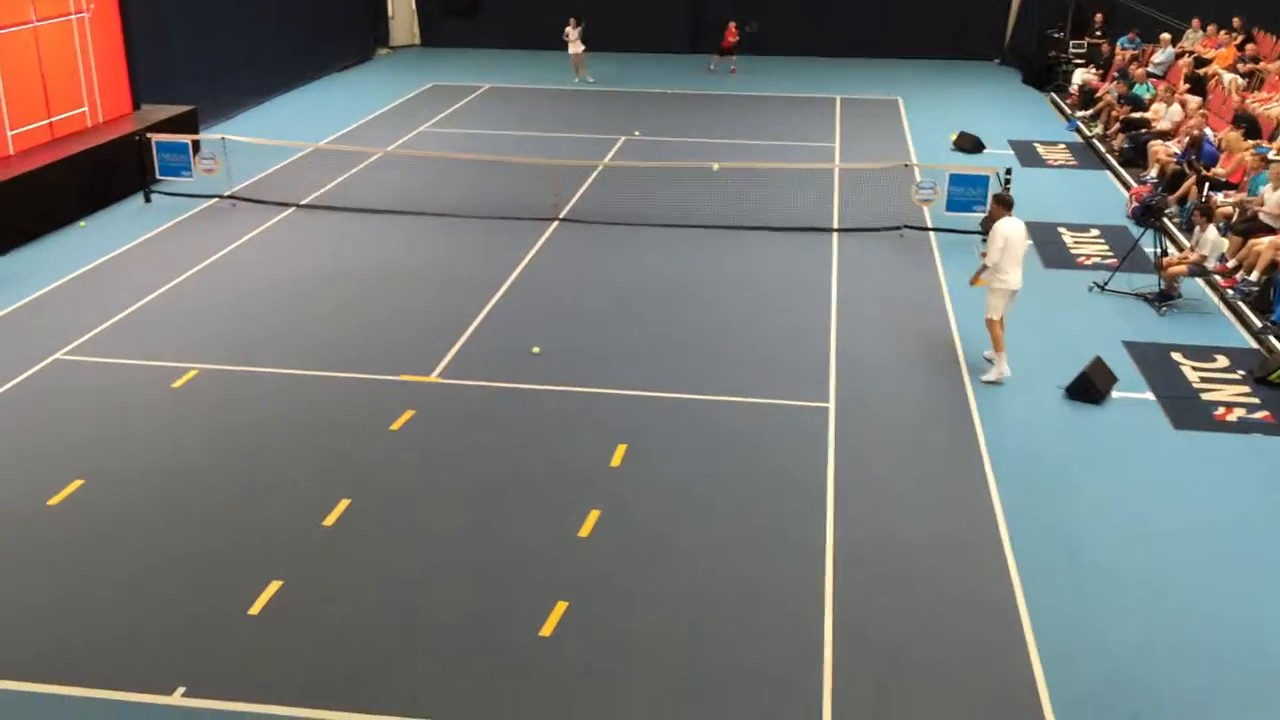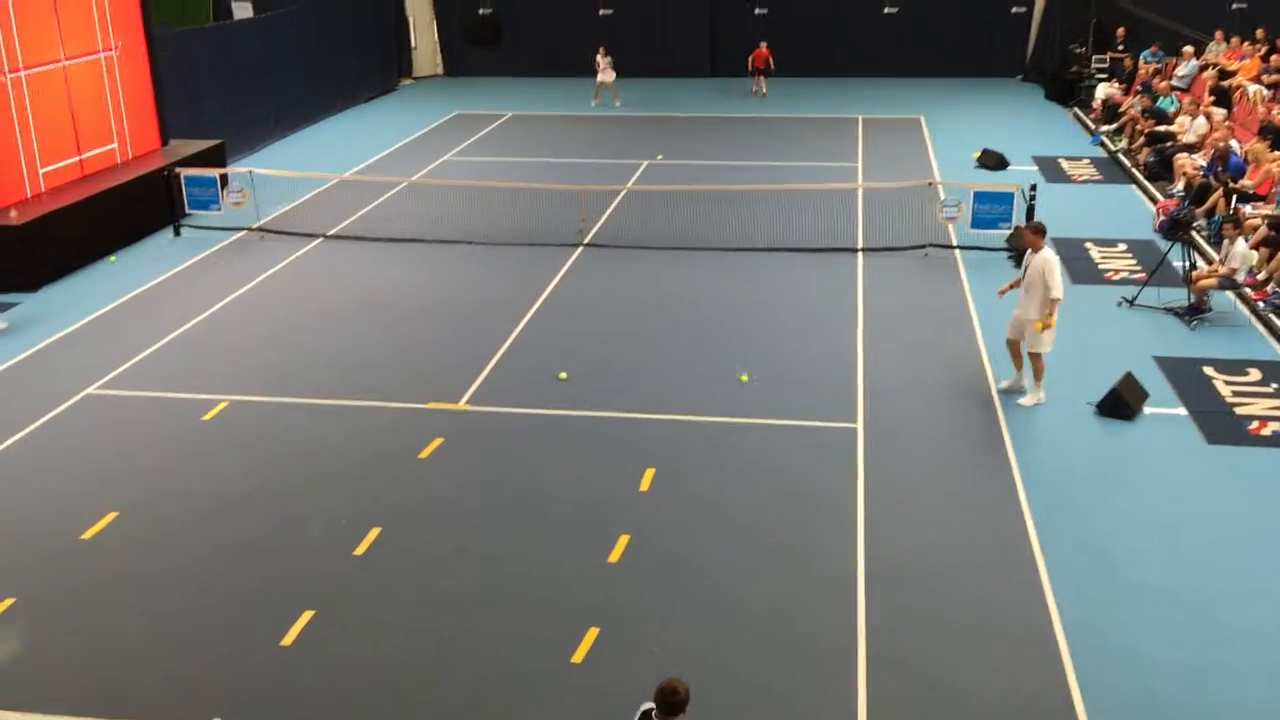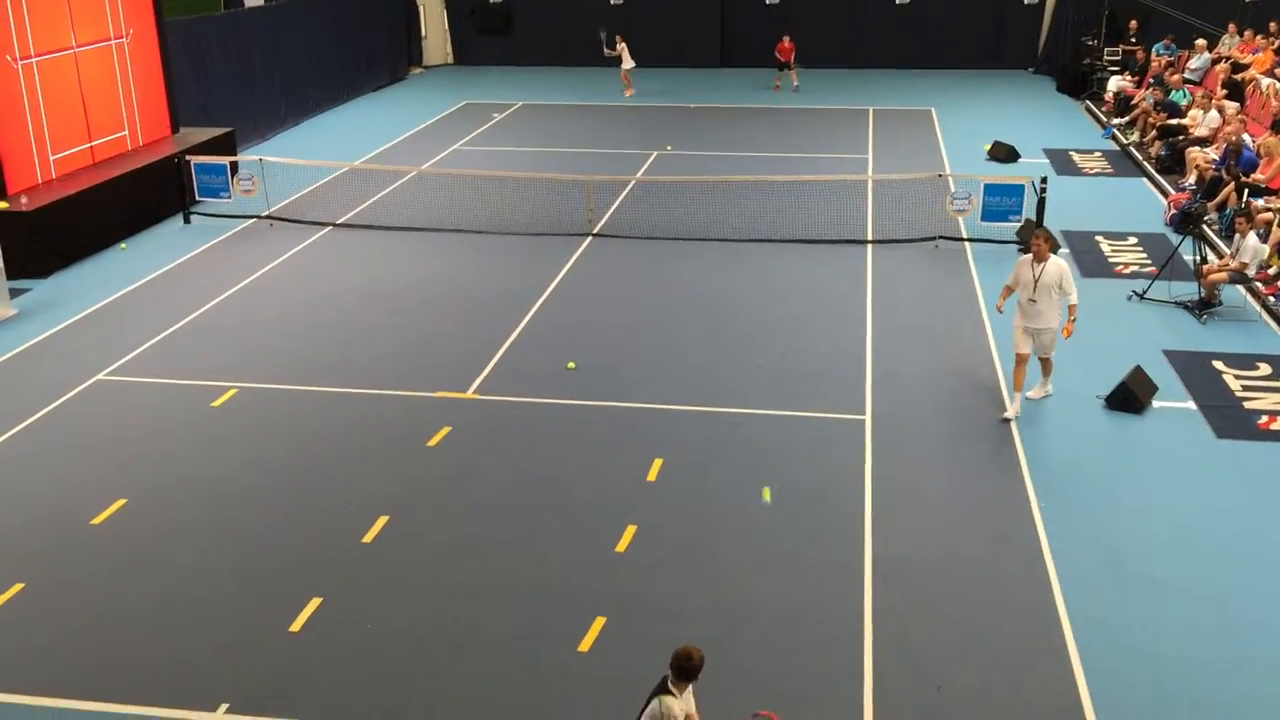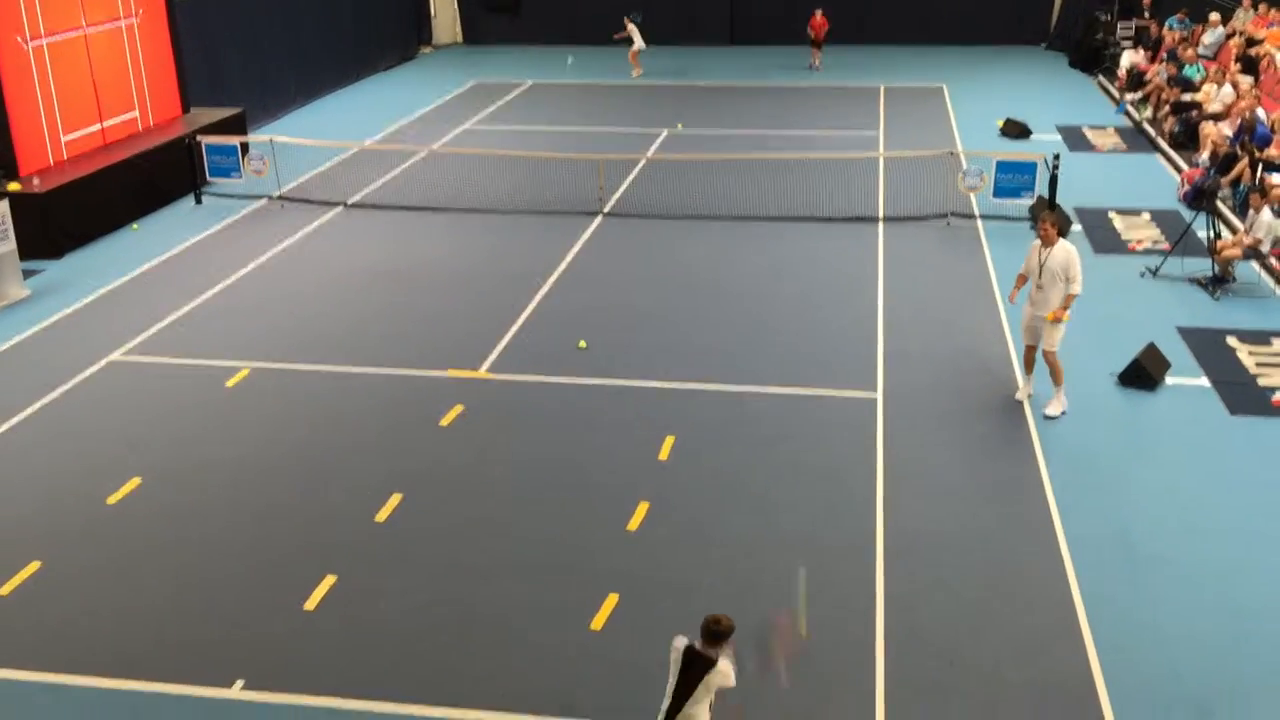
dt=0.5s
person 1, frame 1
left shoulder: (999, 227)
right shoulder: (1020, 224)
left elbow: (992, 258)
left wrist: (977, 274)
left hip: (1000, 282)
right hip: (1015, 281)
left knee: (993, 323)
right knee: (998, 318)
left ankle: (1002, 367)
right ankle: (996, 353)
person 1, frame 2
left shoulder: (1048, 259)
right shoulder: (1030, 253)
left elbow: (1056, 290)
left wrist: (1050, 315)
right wrist: (1009, 287)
left hip: (1039, 316)
right hip: (1023, 311)
left knee: (1034, 354)
right knee: (1012, 343)
left ankle: (1038, 393)
right ankle: (1019, 380)
person 1, frame 3
left shoulder: (1060, 266)
right shoulder: (1023, 261)
left elbow: (1071, 295)
right elbow: (1012, 284)
left wrist: (1071, 320)
right wrist: (1002, 298)
left hip: (1047, 324)
right hip: (1023, 321)
left knee: (1044, 358)
right knee: (1021, 360)
left ankle: (1045, 385)
right ankle: (1015, 405)
person 1, frame 4
left shoulder: (1068, 252)
right shoulder: (1034, 247)
left elbow: (1076, 284)
right elbow: (1025, 272)
left wrist: (1064, 308)
right wrist: (1016, 289)
left hip: (1054, 313)
right hip: (1032, 310)
left knee: (1049, 354)
right knee: (1029, 348)
left ankle: (1060, 399)
right ankle: (1027, 385)
